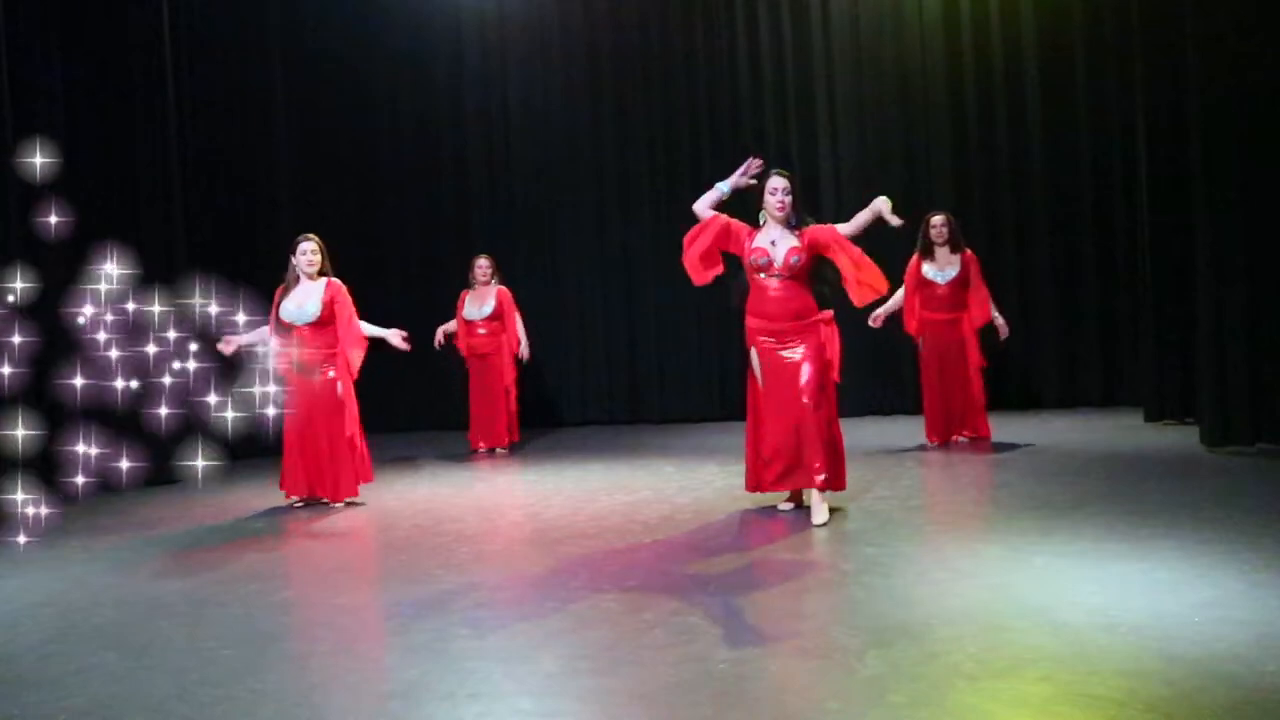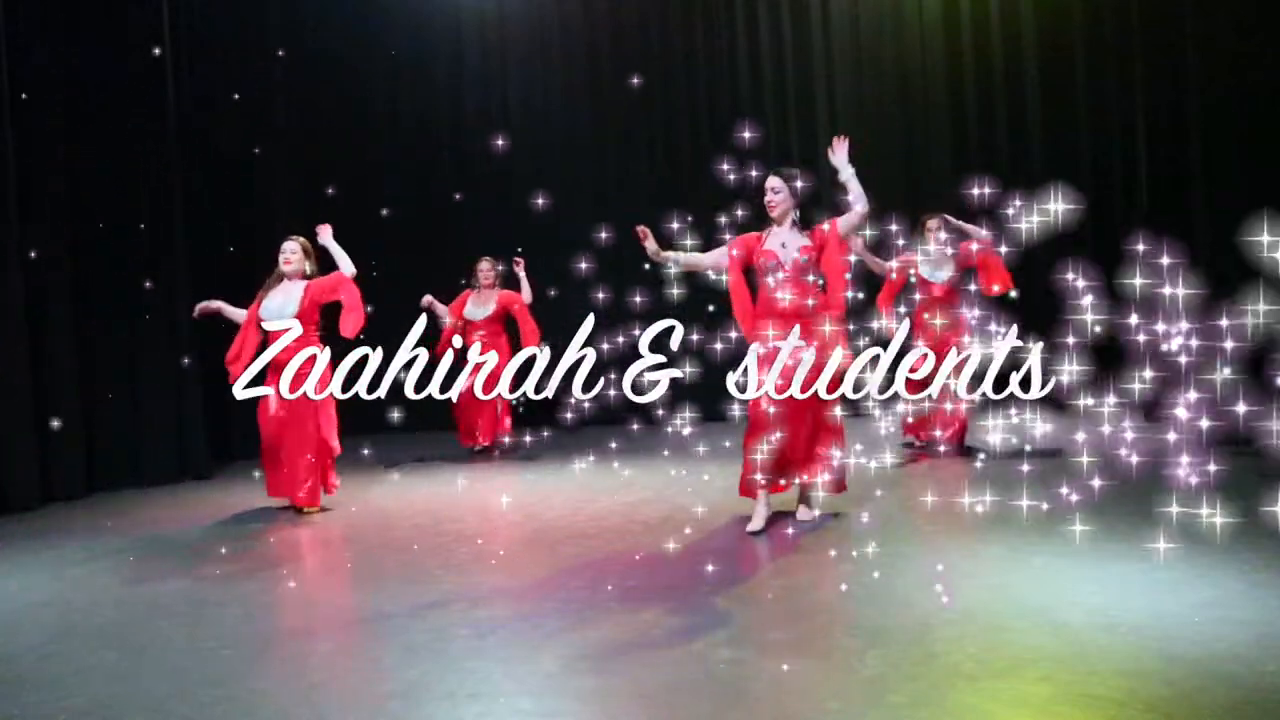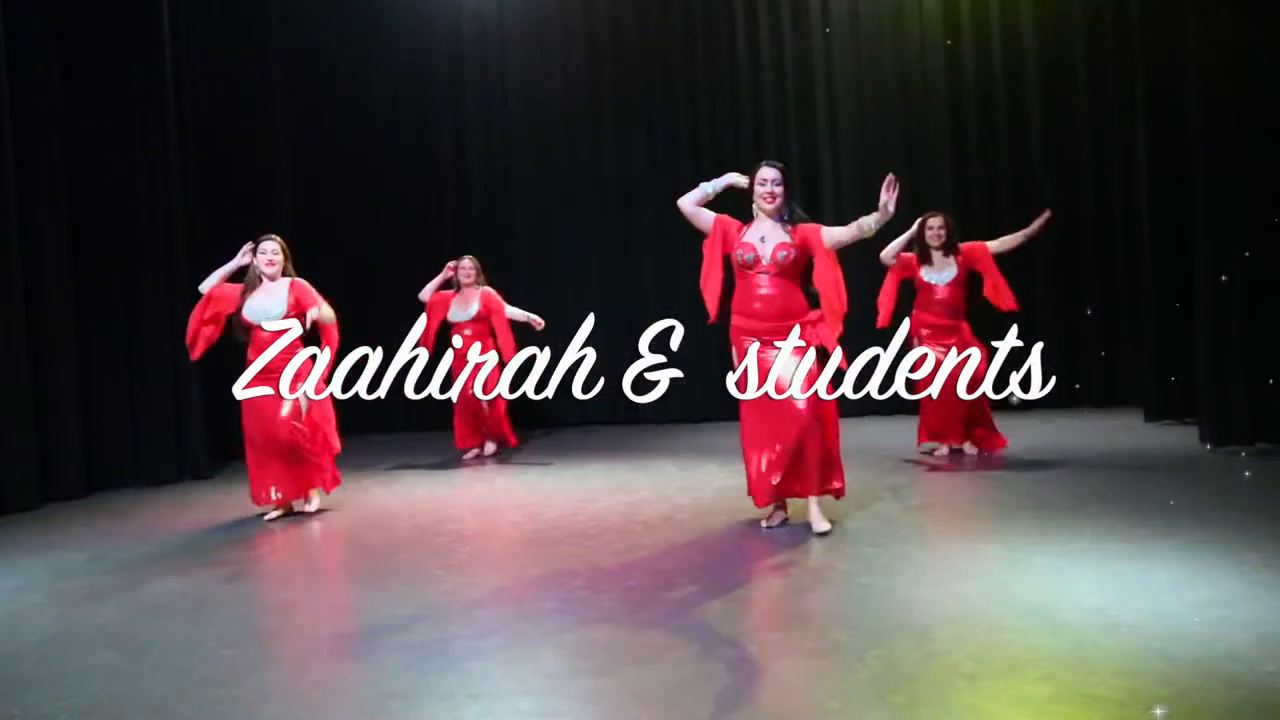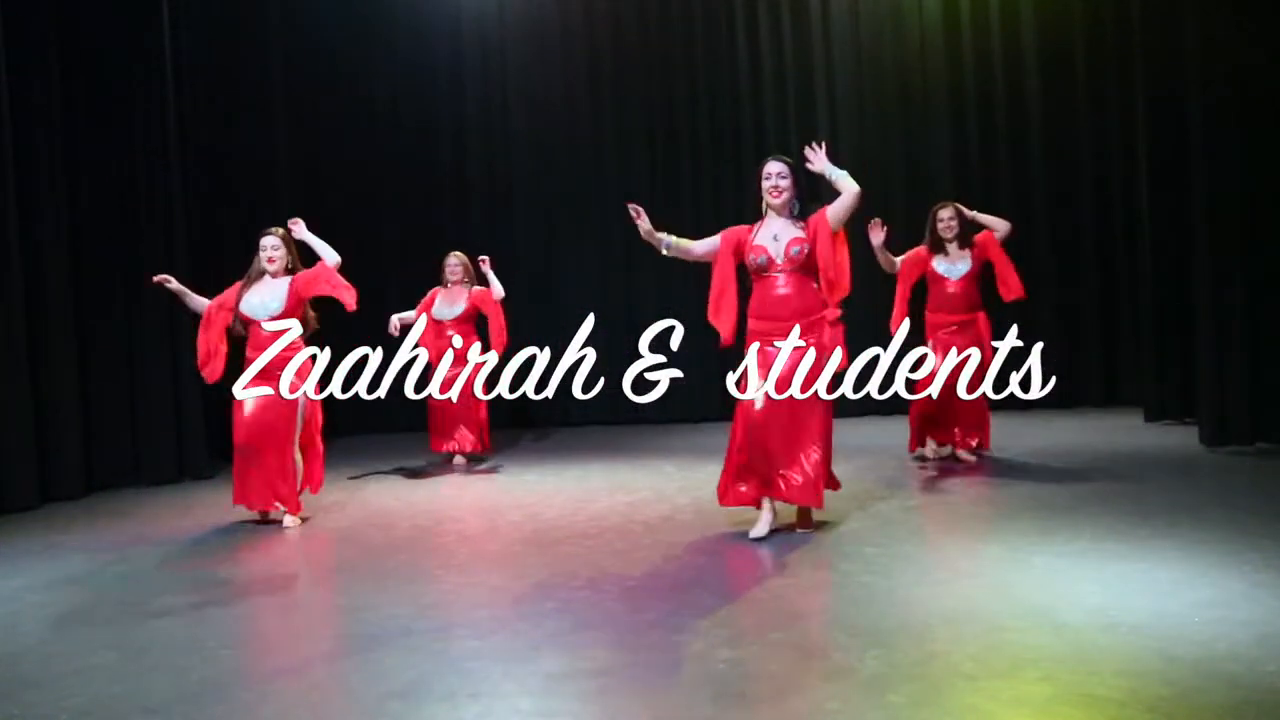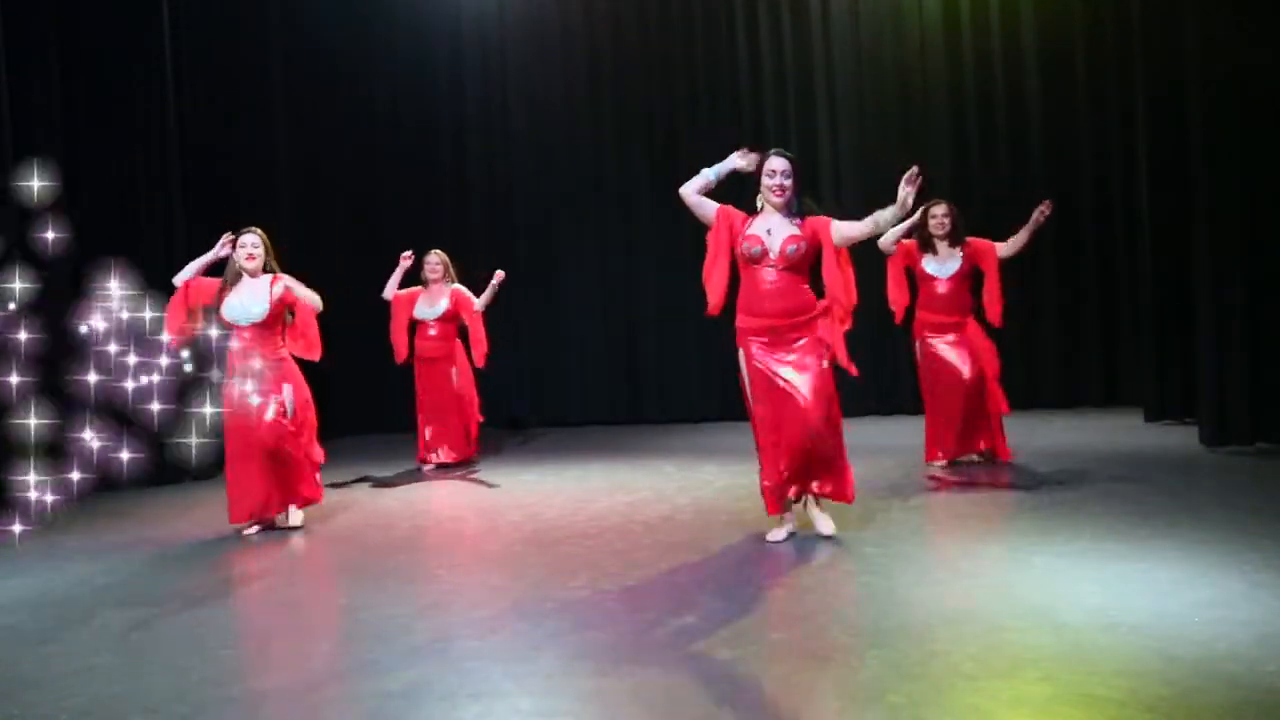
dt=1s
person 1, frame 1
left shoulder: (809, 236)
right shoulder: (743, 235)
left elbow: (851, 228)
right elbow: (700, 210)
left wrist: (877, 207)
right wrist: (732, 183)
left hip: (805, 334)
right hip: (763, 336)
left knee: (809, 407)
right knee: (772, 412)
left ankle: (818, 490)
right ankle: (792, 487)
person 1, frame 2
left shoulder: (819, 236)
right shoulder: (753, 243)
left elbow: (860, 212)
right elbow: (705, 260)
left wrist: (844, 169)
right wrist: (661, 254)
left hip: (812, 335)
right hip: (770, 336)
left knee: (813, 415)
right knee: (767, 414)
left ankle: (807, 495)
right ankle: (763, 503)
person 1, frame 3
left shoulder: (803, 234)
right shoulder: (732, 232)
left elbow: (848, 232)
right elbow: (685, 205)
left wrist: (880, 216)
right wrist: (726, 181)
left hip: (794, 335)
right hip: (749, 338)
left knee: (804, 413)
right knee: (760, 422)
left ankle: (814, 500)
right ankle: (777, 502)
person 1, frame 4
left shoulder: (815, 227)
right shoulder: (743, 236)
left elbow: (852, 194)
right elbow: (693, 249)
left wrist: (826, 169)
right wrist: (655, 236)
left hip: (811, 334)
right hip: (765, 339)
left knee: (807, 418)
right knee: (758, 418)
left ankle: (804, 503)
right ankle: (766, 506)
person 1, frame 5
left shoulder: (813, 227)
right shoulder: (737, 224)
left elbow: (864, 227)
right elbow: (687, 194)
left wrist: (899, 208)
right wrist: (727, 166)
left hip: (804, 335)
right hip: (755, 338)
left knee: (813, 417)
right knee: (768, 425)
left ankle: (814, 500)
right ankle: (782, 513)
person 2, frame 1
left shoulder: (333, 287)
right shoulder: (284, 292)
left elbow: (353, 325)
right elbow: (274, 330)
left wrist: (385, 333)
right wrist: (240, 341)
left hip: (330, 369)
right hip: (298, 371)
left knee: (335, 429)
right knee: (301, 430)
left ankle: (338, 490)
right ankle: (308, 489)
person 2, frame 2
left shoulder: (314, 287)
right shoulder: (269, 291)
left elbow: (349, 274)
right elbow: (249, 319)
left wrist: (330, 244)
right wrist: (218, 306)
left hip: (308, 369)
right hip: (278, 372)
left knee: (306, 432)
right knee: (273, 430)
left ankle: (309, 494)
right ankle: (288, 487)
person 2, frame 3
left shoulder: (296, 286)
right shoulder: (245, 293)
left elbow: (330, 315)
right elbow: (206, 291)
left wrist: (318, 314)
right wrist: (235, 264)
left hip: (293, 370)
right hip: (258, 375)
left knee: (291, 429)
right knee: (261, 436)
left ankle: (310, 488)
right ankle: (281, 499)
person 2, frame 4
left shoulder: (299, 283)
right shoulder: (246, 288)
left elbow: (333, 262)
right elbow: (209, 308)
left wrist: (306, 236)
right wrist: (180, 290)
left hip: (291, 372)
right hip: (256, 375)
left knee: (288, 441)
right knee: (249, 437)
left ankle: (290, 506)
right ankle: (264, 500)
person 2, frame 5
left shoulder: (279, 283)
right shoulder: (223, 288)
left elbow: (315, 306)
right elbow: (180, 283)
left wrist: (293, 288)
right wrist: (212, 256)
left hip: (276, 374)
right hip: (238, 378)
left knee: (279, 440)
right knee: (245, 446)
left ankle: (293, 501)
right ankle: (265, 512)
person 3, frame 1
left shoulder: (966, 256)
right shoulder: (919, 259)
left elbow: (979, 290)
right elbow: (906, 290)
left wrist: (995, 316)
right wrist: (884, 310)
left hip: (959, 324)
right hip: (930, 326)
left knee: (962, 376)
right knee: (934, 378)
left ankle: (966, 429)
right ankle: (939, 433)
person 3, frame 2
left shoulder: (959, 255)
right shoulder: (914, 260)
left elbow: (987, 242)
right elbow: (883, 269)
left wrist: (956, 224)
right wrist: (862, 252)
left hip: (953, 327)
right hip: (925, 326)
left knee: (953, 380)
right knee: (920, 376)
left ankle: (952, 435)
right ankle: (917, 432)
person 3, frame 3
left shoulder: (964, 253)
right shoulder: (913, 261)
left elbow: (999, 245)
right elbow: (885, 257)
left wrist: (1032, 228)
right wrist: (911, 233)
left hip: (956, 330)
right hip: (926, 331)
left knee: (970, 377)
right knee: (934, 384)
left ankle: (966, 437)
right ankle: (941, 439)
person 3, frame 4
left shoulder: (976, 246)
right shoulder: (925, 253)
left elbow: (1005, 228)
right elbow: (893, 266)
left wrist: (972, 215)
right wrist: (879, 246)
left hip: (972, 325)
right hip: (940, 327)
left knee: (969, 384)
right knee: (937, 382)
left ankle: (964, 443)
right ankle: (931, 438)
person 3, frame 5
left shoulder: (970, 247)
right shoulder: (914, 250)
left elbow: (1008, 249)
right elbow: (884, 244)
left wrist: (1032, 223)
right wrist: (914, 220)
left hip: (962, 328)
right hip: (929, 330)
left knee: (972, 381)
right knee: (937, 389)
left ankle: (974, 444)
right ankle: (943, 450)
person 4, frame 1
left shoulder: (501, 292)
right shoulder: (466, 295)
left elbow: (514, 318)
right elbow: (458, 322)
left wrist: (523, 341)
right wrist: (442, 329)
left hip: (498, 351)
right hip: (475, 353)
left knee: (499, 394)
right knee: (479, 396)
left ankle: (502, 441)
right ankle: (483, 442)
person 4, frame 2
left shoulder: (503, 296)
right shoulder: (467, 296)
left elbow: (525, 300)
right elbow: (447, 314)
left wrist: (521, 274)
right wrist: (431, 302)
left hip: (495, 351)
left knee: (494, 394)
right knee: (469, 395)
left ankle: (493, 440)
right ankle: (479, 438)
person 4, frame 3
left shoulder: (486, 293)
right shoulder: (450, 297)
left elbow: (506, 311)
right elbow: (423, 297)
left wrist: (530, 316)
right wrist: (443, 276)
left hip: (483, 352)
right hip: (460, 355)
left knee: (477, 395)
right knee: (465, 400)
left ankle: (491, 437)
right ankle: (475, 443)
person 4, frame 4
left shoulder: (475, 293)
right shoulder: (436, 293)
left elbow: (499, 295)
right elbow: (416, 315)
left wrist: (488, 272)
right wrist: (396, 317)
left hip: (467, 355)
right hip: (443, 357)
left knee: (464, 401)
right knee: (439, 401)
left ankle: (463, 449)
right ankle: (449, 444)
person 4, frame 5
left shoulder: (456, 291)
right shoulder: (416, 294)
left elbow: (477, 306)
right elbow: (388, 295)
left wrist: (493, 285)
right wrist: (401, 269)
left hip: (450, 357)
right hip: (424, 359)
left knee: (455, 404)
right knee: (429, 406)
left ankle: (460, 452)
right ankle: (434, 455)
